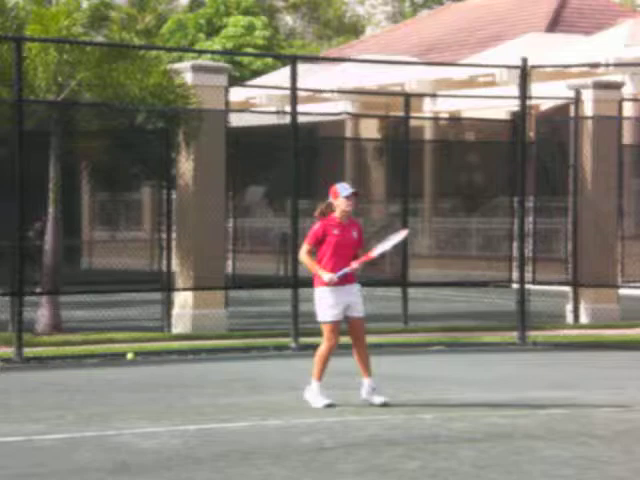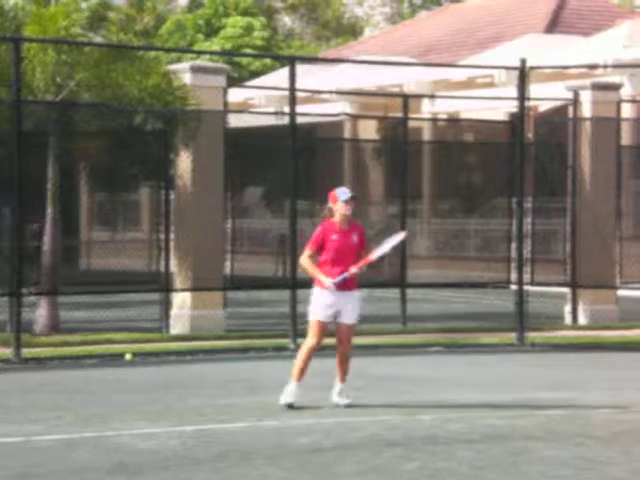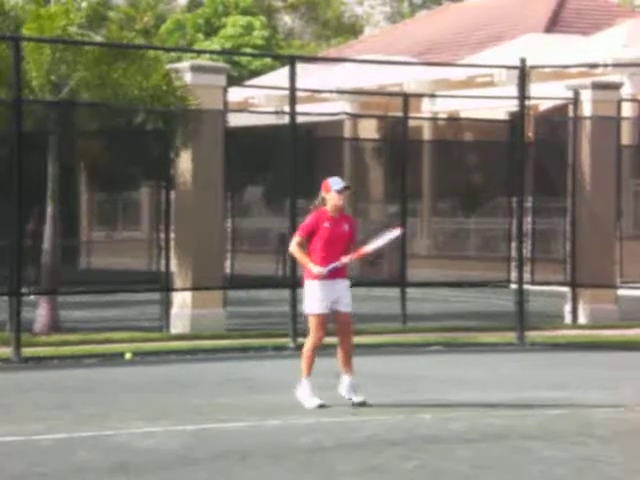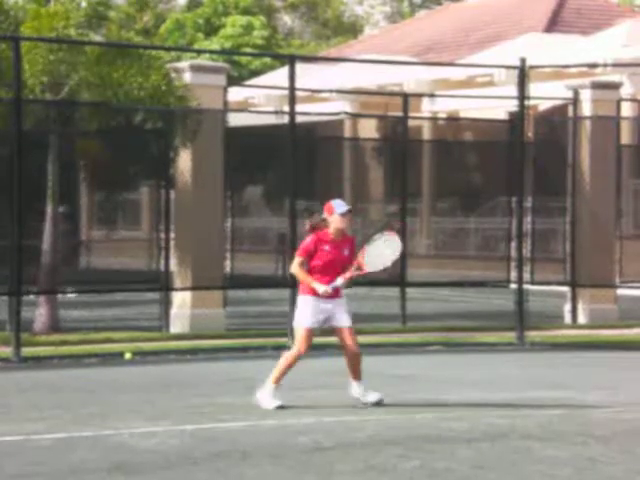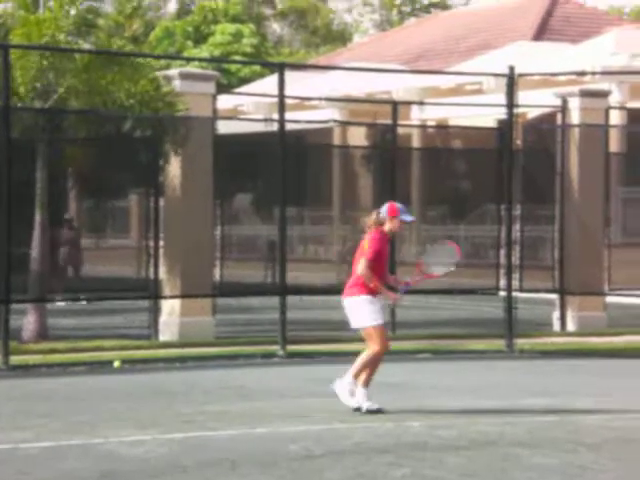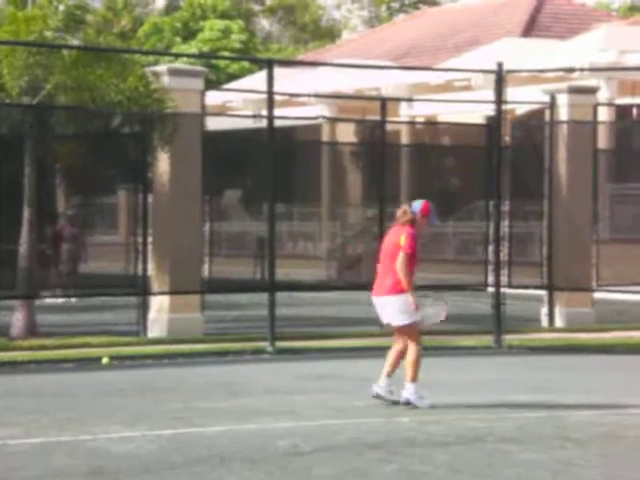
dt=0.5s
person 1, frame 1
left shoulder: (355, 226)
right shoulder: (323, 225)
right elbow: (304, 254)
left wrist: (358, 262)
right wrist: (321, 273)
left hip: (350, 287)
right hip: (327, 289)
left knee: (359, 339)
right knee: (331, 341)
left ankle: (368, 387)
right ankle: (313, 389)
person 1, frame 2
left shoulder: (358, 230)
right shoulder: (324, 230)
left elbow: (362, 258)
right elbow: (305, 259)
left wrist: (358, 268)
right wrist: (322, 277)
left hip: (350, 292)
right hip: (325, 291)
left knee: (345, 344)
right knee: (313, 341)
left ankle: (339, 390)
right ankle: (291, 388)
person 1, frame 3
left shoulder: (348, 221)
right shoulder: (315, 219)
right elbow: (294, 247)
left wrist: (349, 258)
right wrist: (311, 266)
left hip: (340, 282)
right hip: (317, 282)
left knee: (346, 334)
right knee: (316, 336)
left ankle: (348, 385)
right ankle: (305, 387)
person 1, frame 4
left shoulder: (349, 242)
right shoulder: (314, 239)
right elbow: (295, 268)
left wrist: (344, 279)
right wrist: (316, 285)
left hip: (335, 301)
right hip: (311, 299)
left knee: (352, 347)
right knee: (300, 349)
left ankle: (359, 388)
right ankle: (267, 390)
person 1, frame 5
left shoulder: (381, 238)
right shoulder: (376, 237)
right elbow: (362, 269)
left wrist: (395, 281)
right wrist: (384, 291)
left hip: (364, 297)
right hip: (361, 296)
left knee: (377, 348)
right knee: (379, 346)
left ankle: (359, 395)
right ankle: (346, 382)
person 1, frame 6
left shoulder: (393, 232)
right shoulder: (409, 233)
right elbow: (401, 264)
right wrist: (410, 292)
left hip: (379, 294)
right hip: (396, 294)
left knee: (402, 341)
right knee: (415, 342)
left ankle: (383, 385)
right ankle: (410, 392)
